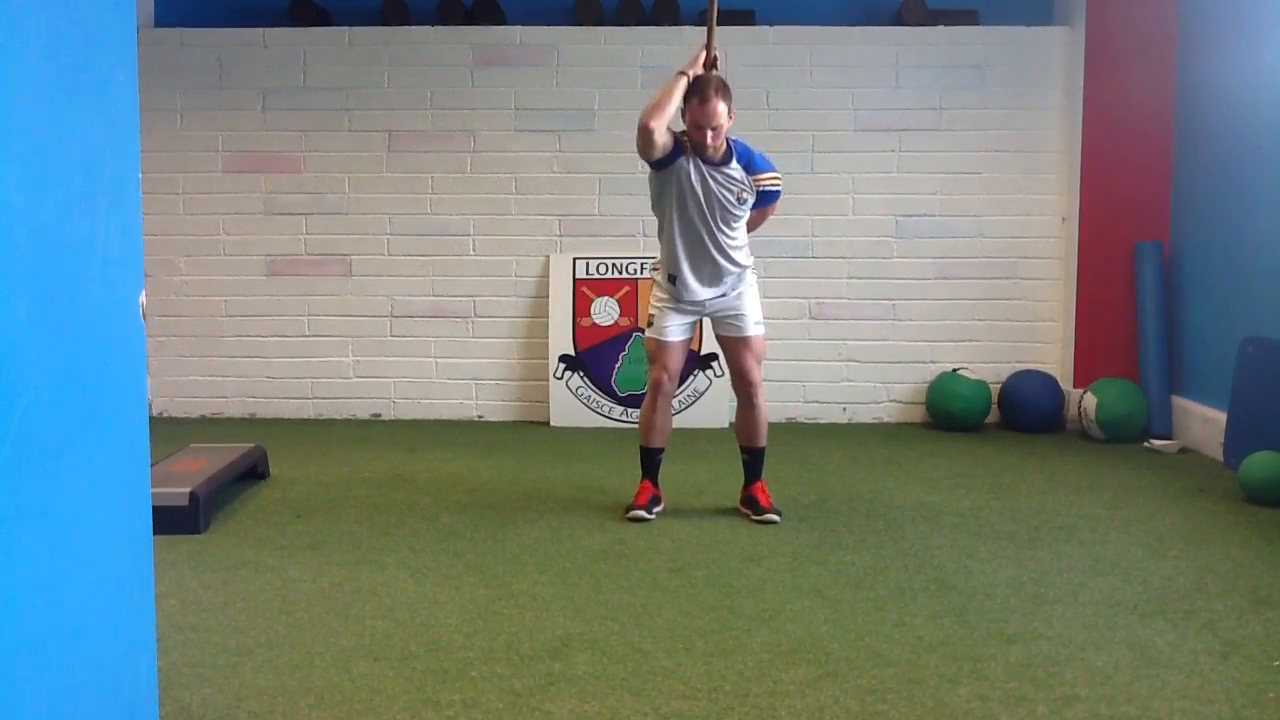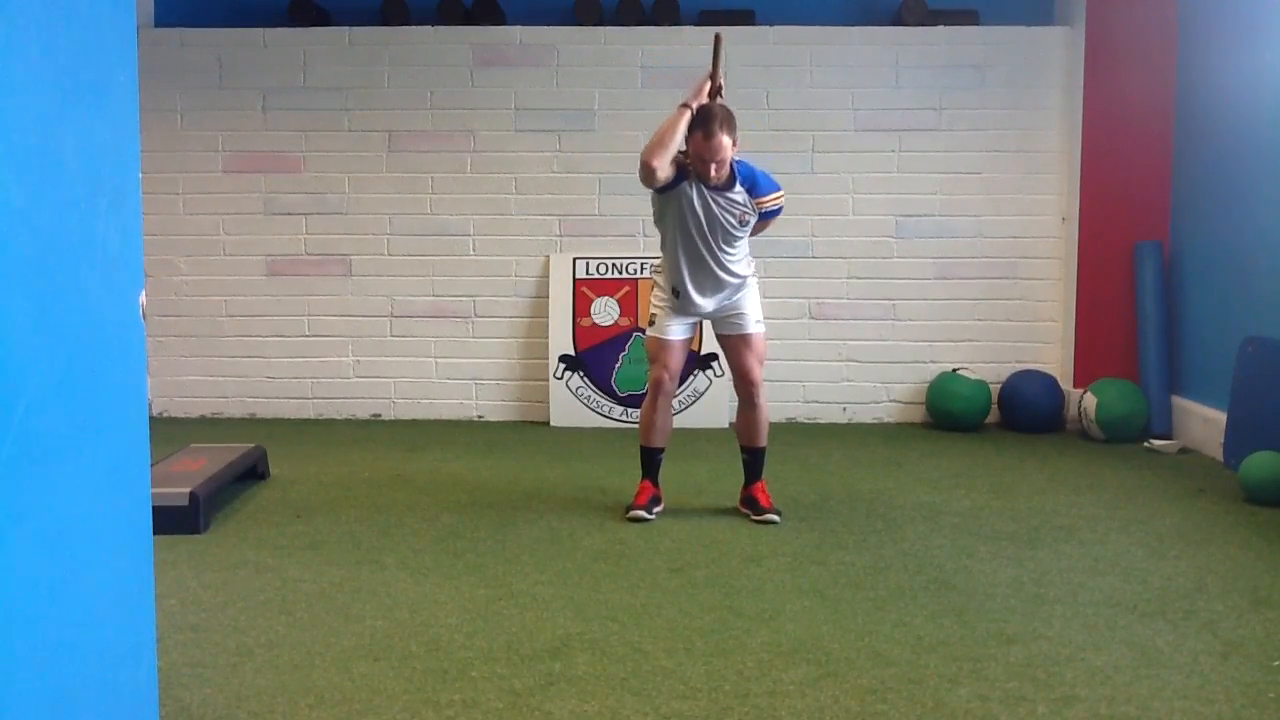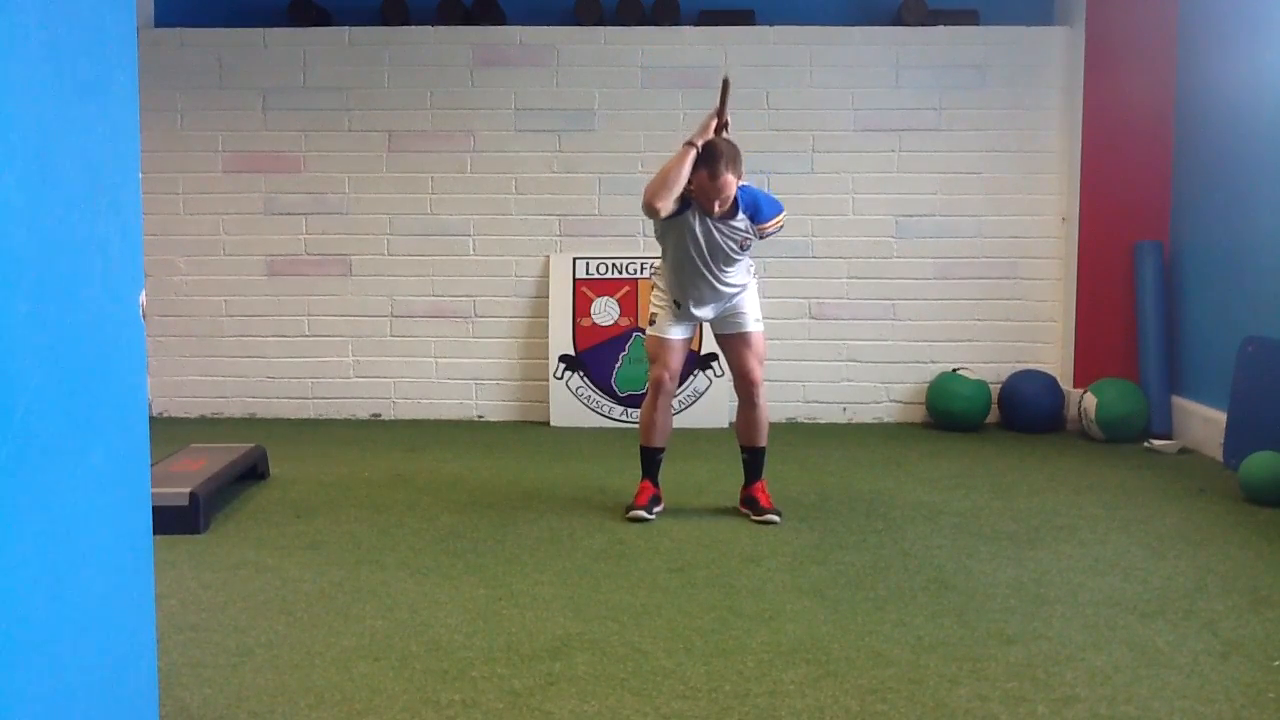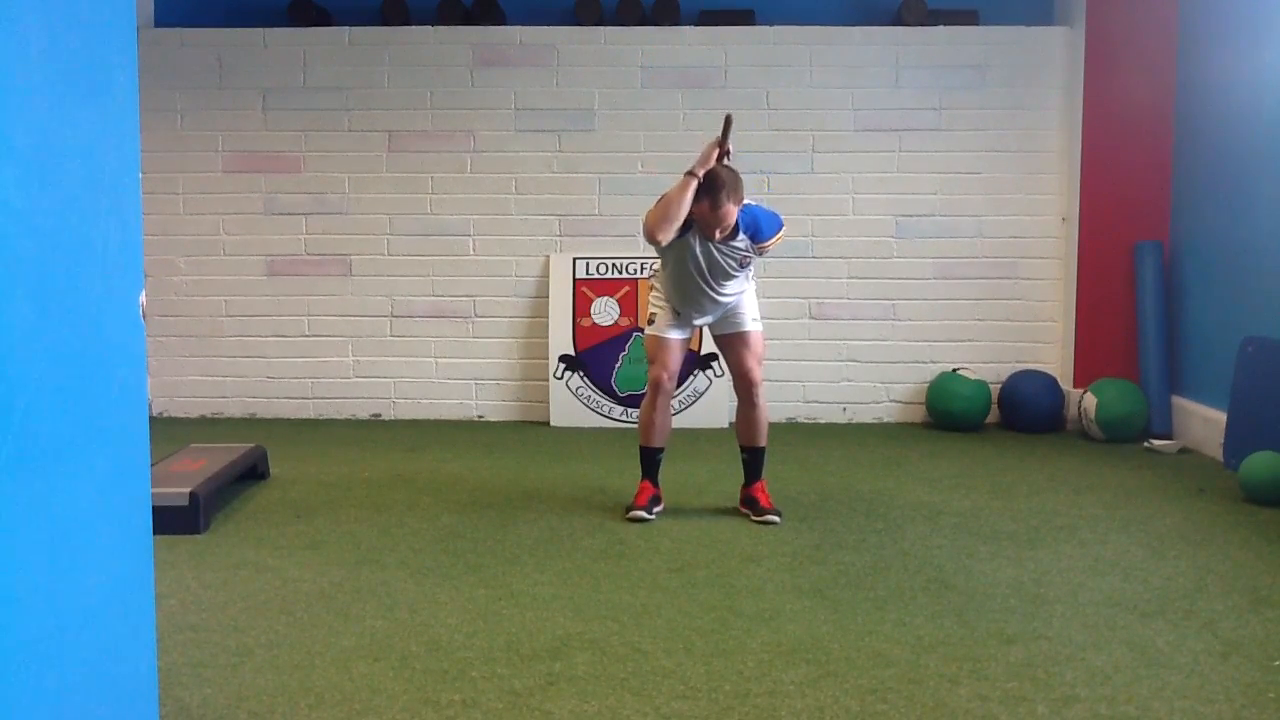
dt=0.3s
person 1, frame 1
left shoulder: (755, 167)
right shoulder: (669, 155)
right elbow: (648, 125)
right wrist: (687, 73)
left hip: (734, 286)
right hip: (676, 288)
left knee: (750, 384)
right knee: (661, 383)
left ankle: (754, 488)
right ankle: (649, 486)
person 1, frame 2
left shoulder: (758, 186)
right shoulder: (672, 175)
right elbow: (649, 165)
right wrist: (690, 105)
left hip: (735, 289)
right hip: (676, 289)
left knee: (751, 383)
right knee: (661, 382)
left ankle: (754, 488)
right ankle: (649, 486)
person 1, frame 3
left shoulder: (760, 208)
right shoulder: (676, 198)
right elbow: (653, 204)
right wrist: (695, 142)
left hip: (735, 294)
right hip: (675, 293)
left knee: (752, 384)
right knee: (661, 382)
left ankle: (754, 488)
right ankle: (649, 486)
person 1, frame 4
left shoulder: (760, 224)
right shoulder: (677, 212)
right elbow: (655, 235)
right wrist: (696, 171)
left hip: (733, 298)
right hip: (675, 299)
left knee: (751, 385)
right knee: (660, 383)
left ankle: (753, 488)
right ankle: (648, 487)
